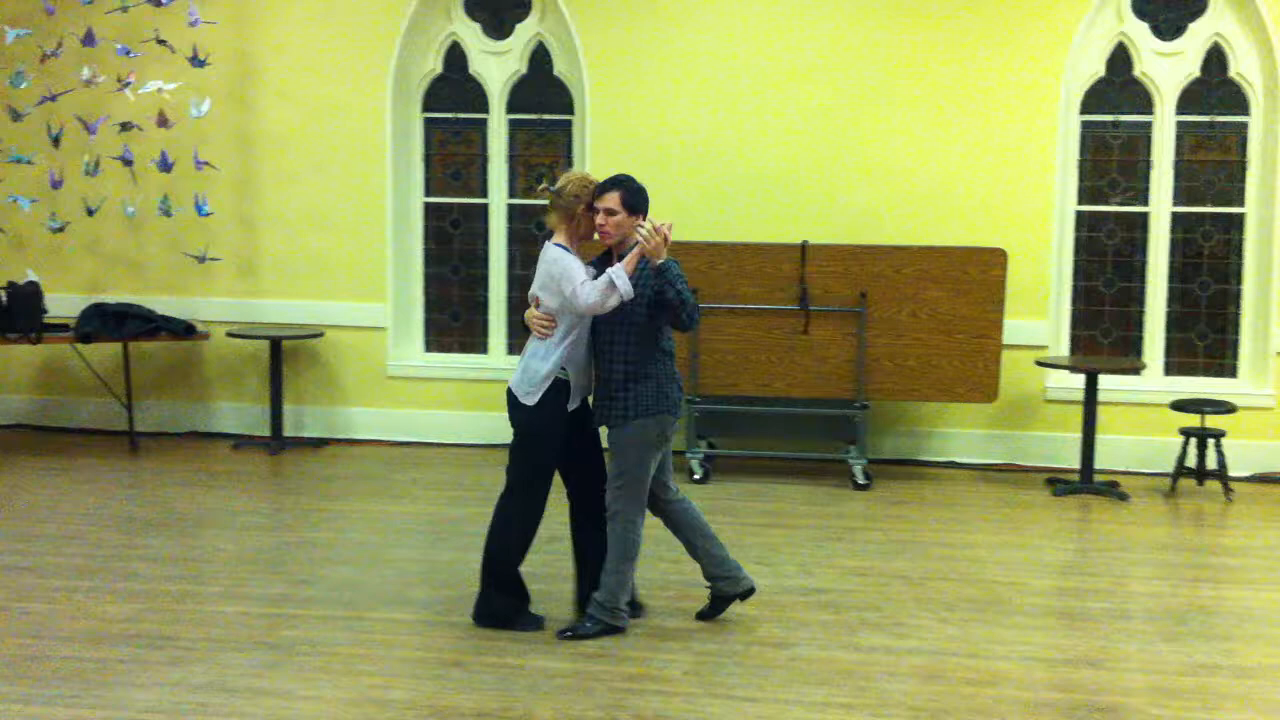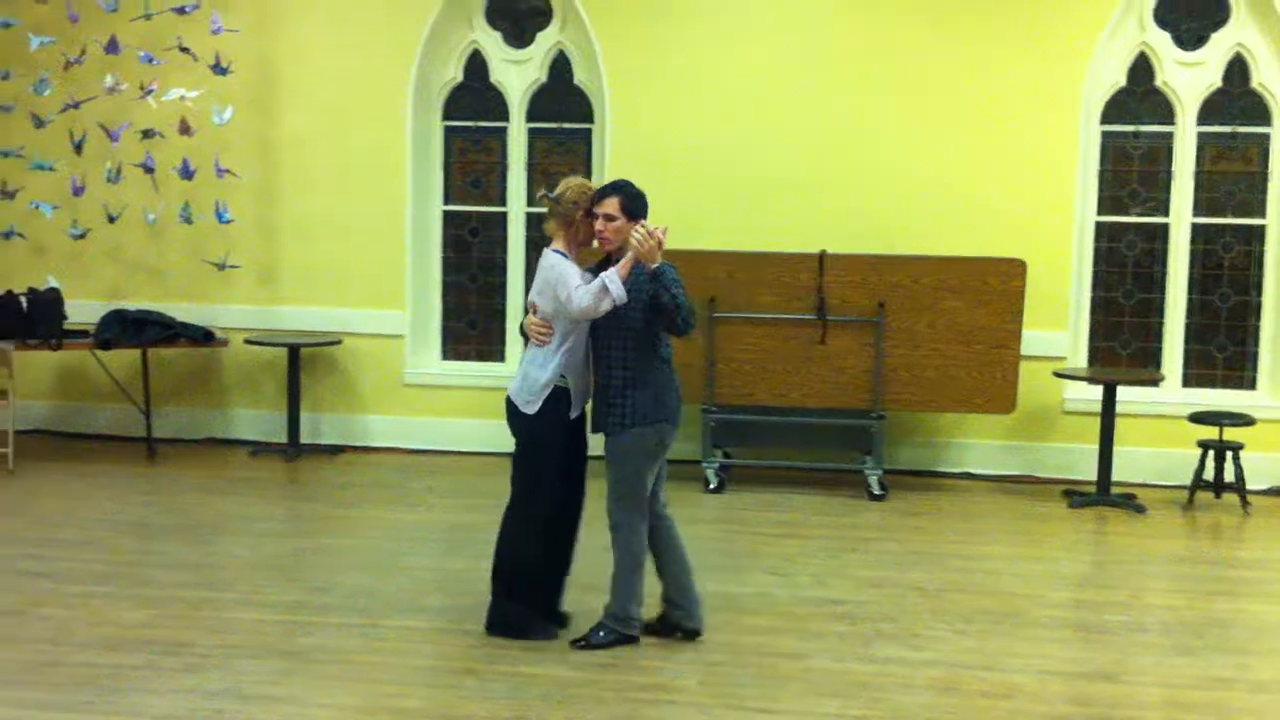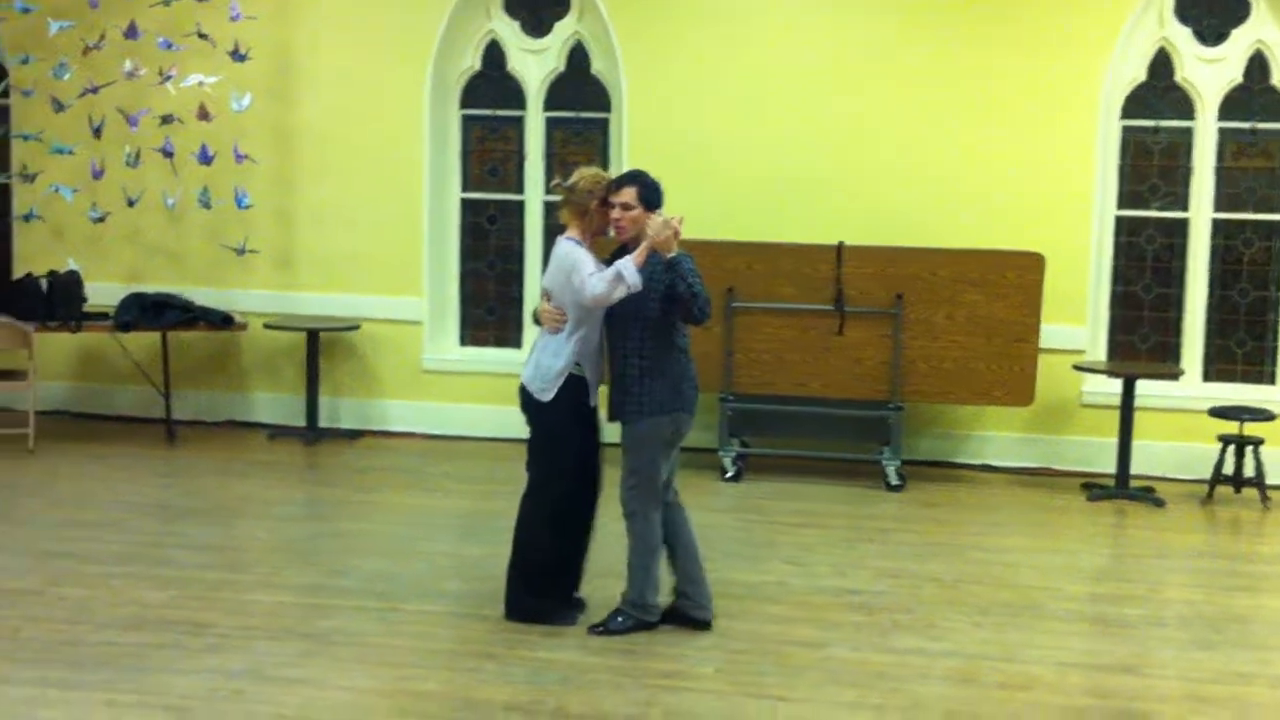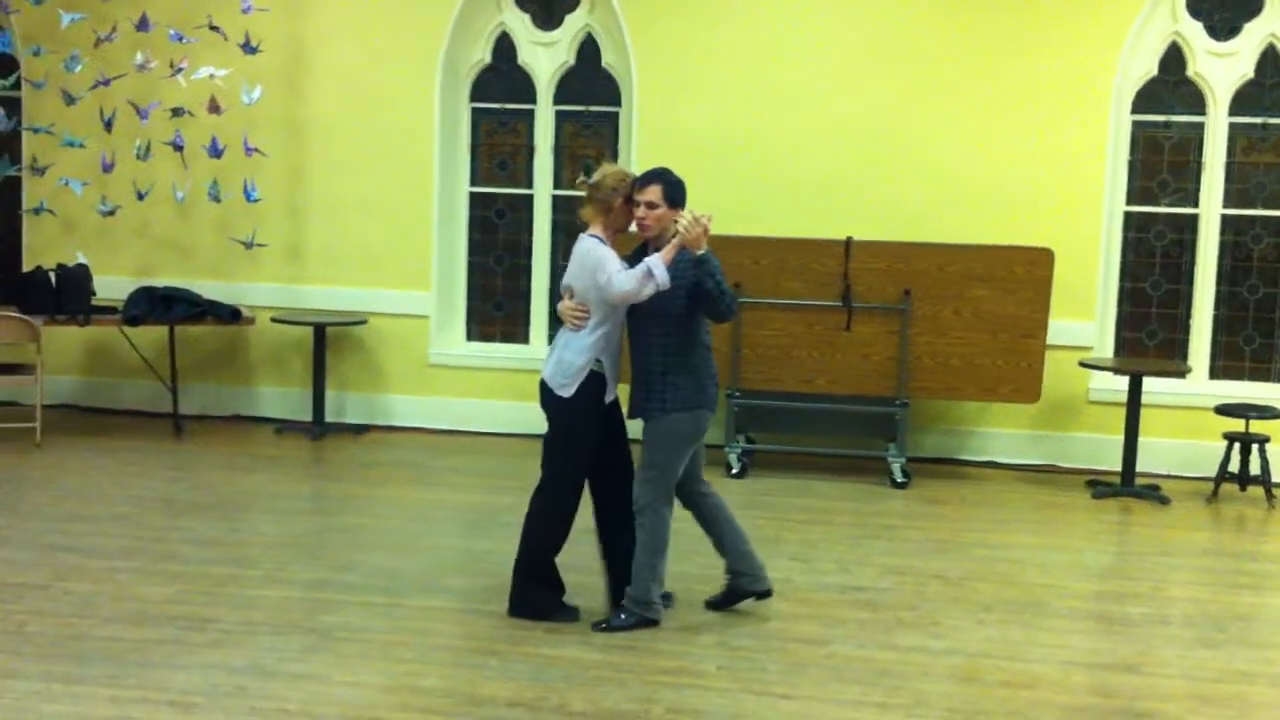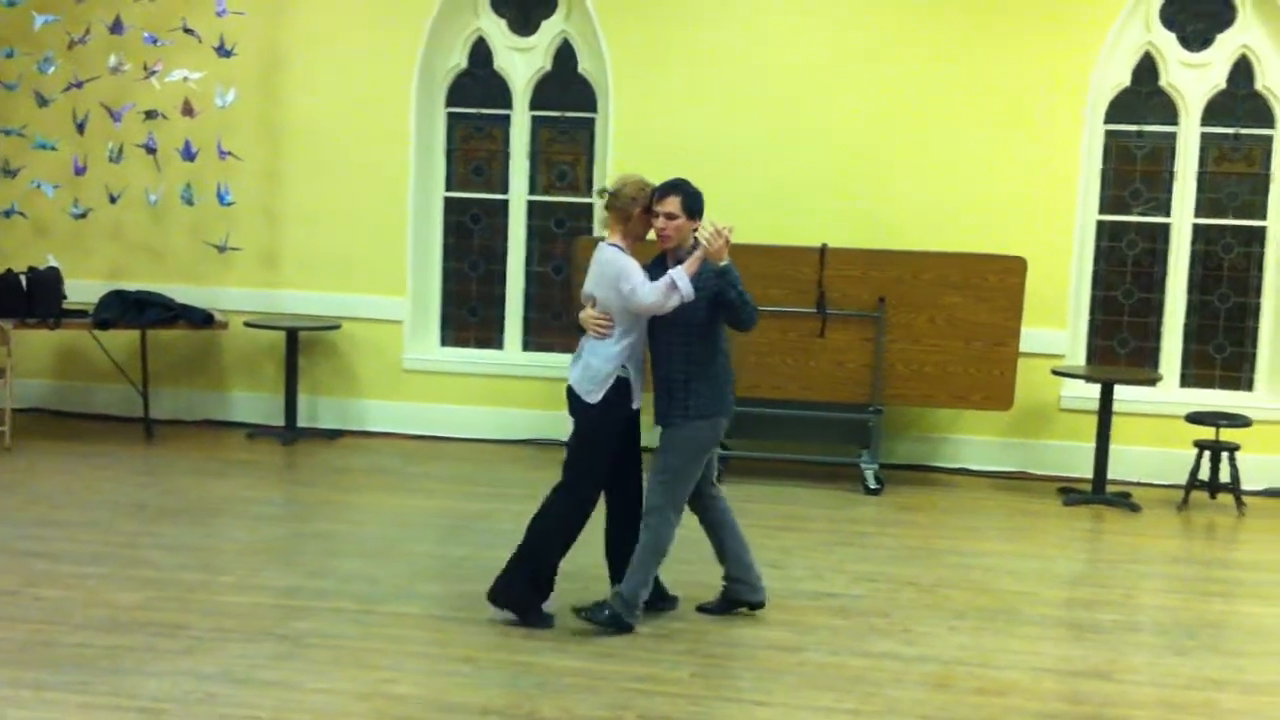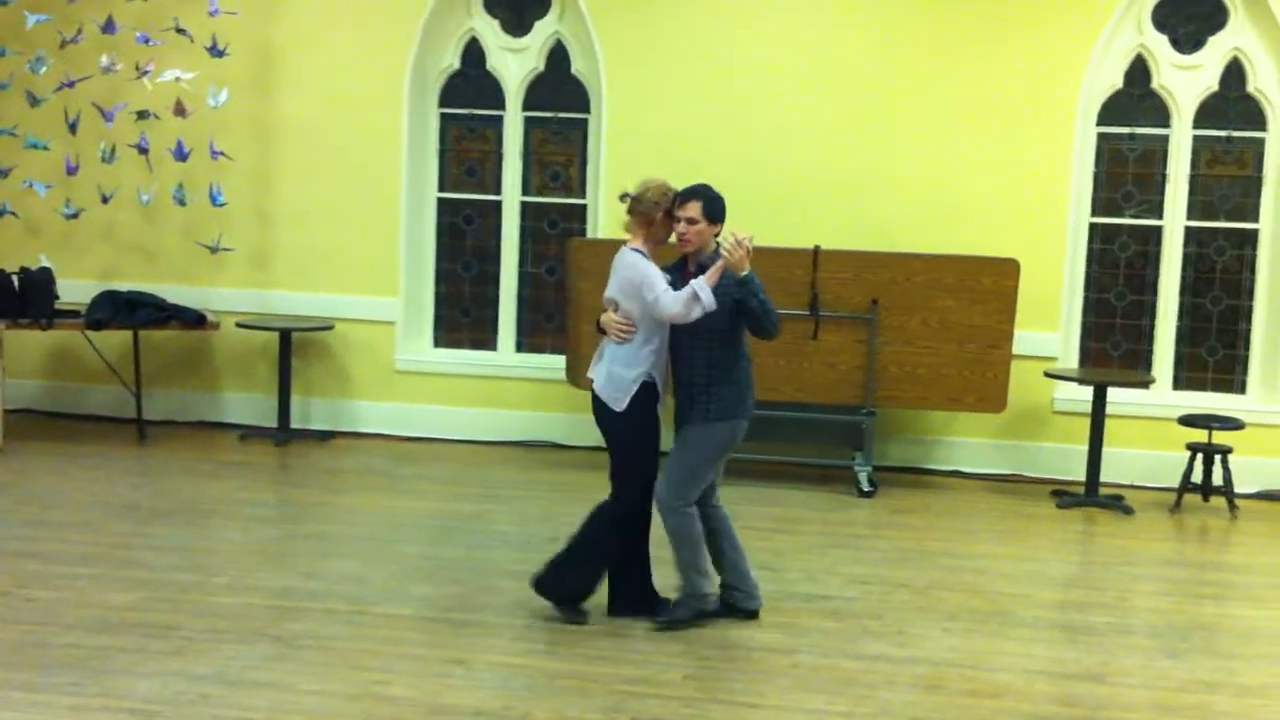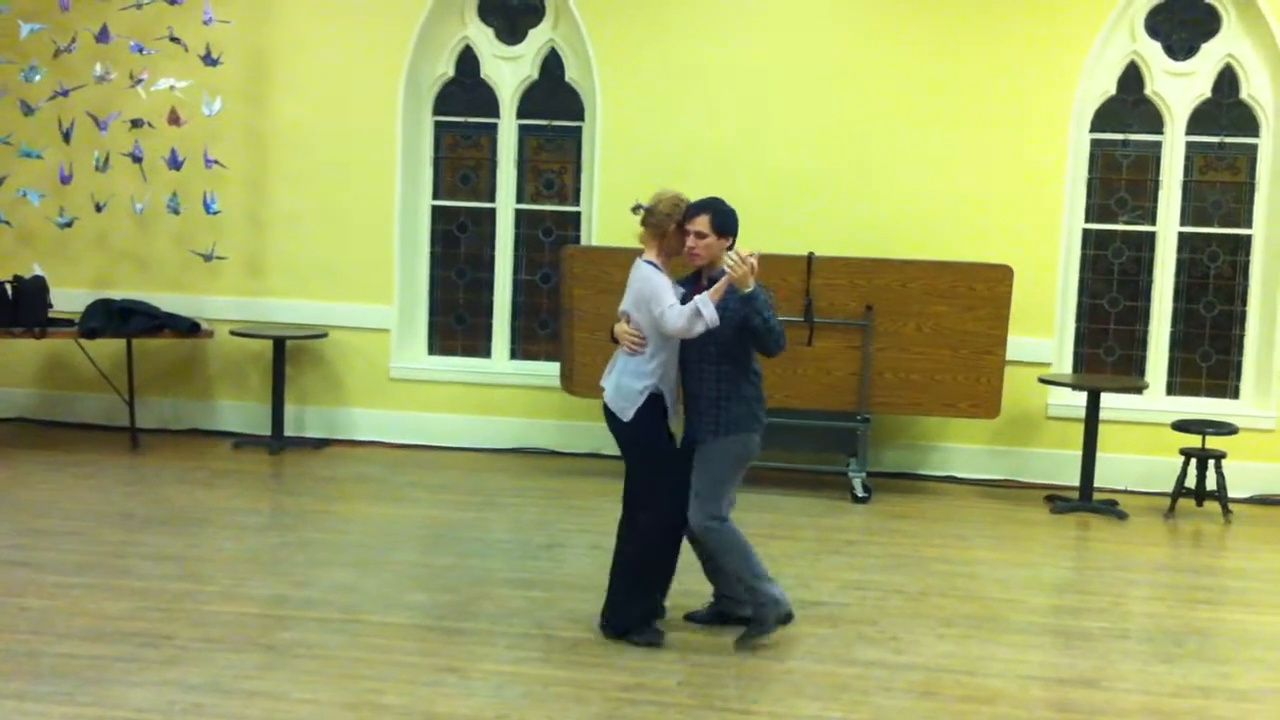
dt=0.3s
person 1, frame 1
left shoulder: (658, 268)
right shoulder: (597, 269)
left elbow: (687, 320)
left wrist: (659, 260)
right wrist: (534, 315)
left hip: (646, 403)
right hip: (625, 403)
left knee: (623, 508)
right knee: (663, 497)
left ankle: (609, 611)
right ankle: (728, 578)
person 1, frame 2
left shoulder: (654, 275)
right shoulder: (596, 275)
left elbow: (683, 324)
left wrist: (654, 265)
right wrist: (532, 323)
left hip: (645, 412)
right hip: (624, 412)
left knee: (627, 516)
right knee: (651, 512)
left ankle: (623, 621)
right ankle: (683, 612)
person 1, frame 3
left shoulder: (669, 264)
right shoulder: (612, 266)
left elbow: (698, 313)
right elbow: (576, 308)
left wrist: (670, 255)
right wrist: (545, 310)
left hip: (662, 401)
right hip: (639, 401)
left knee: (640, 502)
right knee: (663, 500)
left ankle: (640, 607)
right ankle: (693, 601)
person 1, frame 4
left shoulder: (692, 263)
right shoulder: (634, 262)
left elbow: (723, 311)
right elbow: (597, 302)
left wrist: (699, 253)
right wrist: (566, 306)
left hip: (683, 398)
right hip: (660, 397)
left knee: (651, 498)
right knee: (692, 489)
left ankle: (643, 604)
right ankle: (748, 575)
person 1, frame 5
left shoulder: (711, 271)
right shoulder: (651, 273)
left elbow: (746, 321)
right elbow: (617, 311)
left wrist: (722, 265)
right wrist: (587, 315)
left hip: (702, 406)
right hip: (679, 405)
left knee: (661, 503)
right knee: (704, 496)
left ankle: (625, 606)
right ankle: (746, 587)
person 1, frame 6
left shoulder: (731, 277)
right shoulder: (670, 277)
left elbow: (767, 329)
right elbow: (631, 311)
left wrist: (743, 274)
right wrist: (608, 318)
left hip: (721, 409)
right hip: (693, 407)
left knee: (673, 497)
right knee: (701, 501)
left ankle: (697, 597)
right ankle: (741, 595)
person 1, frame 7
left shoulder: (743, 292)
right shoulder: (684, 288)
left elbow: (773, 345)
right elbow: (649, 326)
left wrist: (748, 290)
right wrist: (621, 329)
left hip: (733, 424)
right hip: (699, 422)
left knee: (708, 517)
right knee: (691, 515)
left ankle: (769, 604)
right ankle: (733, 601)
person 2, frame 1
left shoulder: (566, 258)
right shoulder: (560, 260)
right elbow: (591, 300)
right wrist: (638, 254)
left hip: (567, 395)
right hip: (541, 396)
left knee: (590, 490)
right knee: (525, 496)
left ankle: (598, 591)
right ankle: (497, 604)
person 2, frame 2
left shoulder: (564, 264)
right shoulder: (558, 266)
right elbow: (583, 306)
right wrist: (631, 259)
left hip: (563, 402)
right hip: (541, 403)
left knee: (563, 503)
right knee: (531, 505)
left ankle: (538, 603)
right ankle: (510, 613)
person 2, frame 3
left shoulder: (575, 252)
right shoulder: (572, 255)
right elbow: (598, 292)
right wrist: (648, 247)
left hip: (573, 388)
right hip: (555, 390)
left knee: (579, 489)
right knee: (549, 491)
left ankle: (556, 589)
right ankle: (529, 598)
person 2, frame 4
left shoulder: (596, 249)
right shoulder: (595, 252)
right elbow: (627, 289)
right wrist: (676, 246)
left hip: (594, 384)
right hip: (575, 387)
left knee: (616, 484)
right knee: (560, 487)
left ankle: (630, 583)
right ankle: (532, 595)
person 2, frame 5
left shoulder: (611, 256)
right shoulder: (616, 261)
right elbow: (651, 300)
right wrist: (697, 258)
left hip: (611, 389)
right hip: (602, 392)
left knee: (626, 491)
right knee: (577, 491)
right ankle: (519, 589)
person 2, frame 6
left shoulder: (632, 259)
right shoulder: (638, 267)
right elbow: (674, 309)
right wrist: (721, 267)
left hip: (626, 391)
right hip: (627, 394)
left knee: (637, 494)
right knee: (629, 496)
left ankle: (632, 593)
right ankle: (564, 580)
person 2, frame 7
left shoulder: (649, 272)
right shoulder: (651, 277)
right elbow: (678, 323)
right wrist: (725, 283)
left hip: (638, 401)
right hip: (638, 404)
left knee: (645, 503)
right knee: (666, 506)
left ankle: (630, 605)
right ankle: (626, 614)
